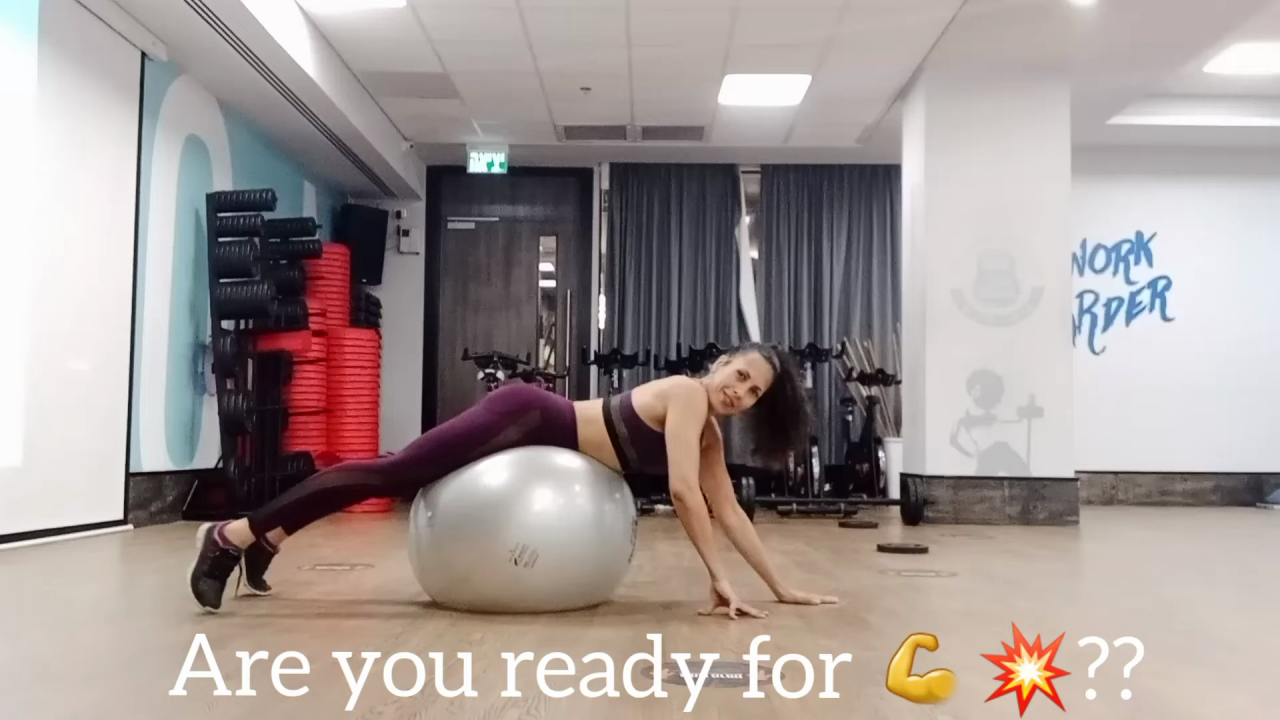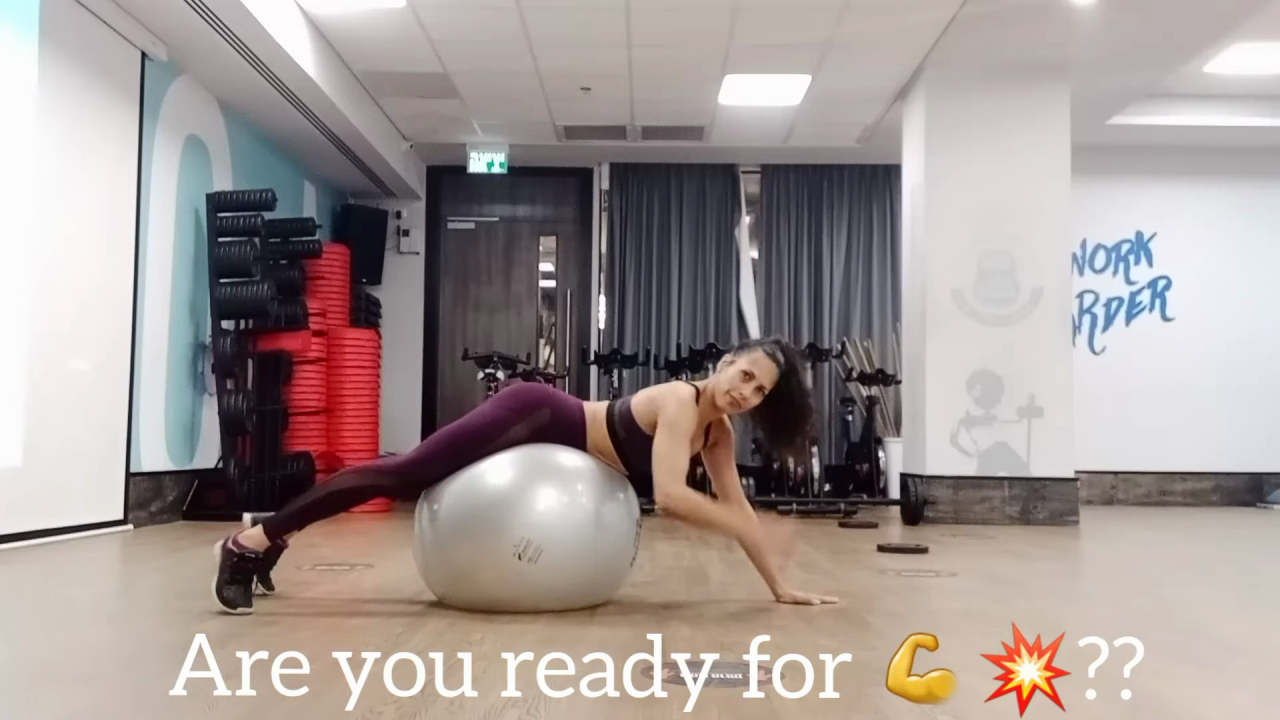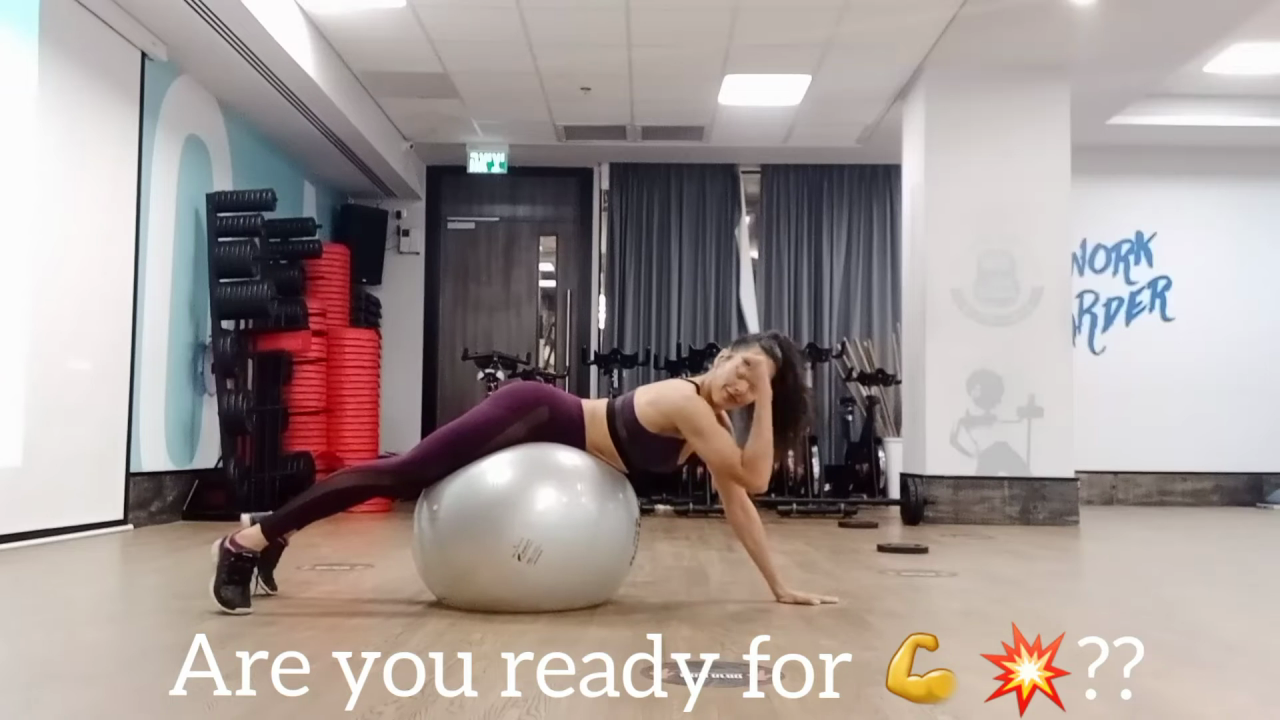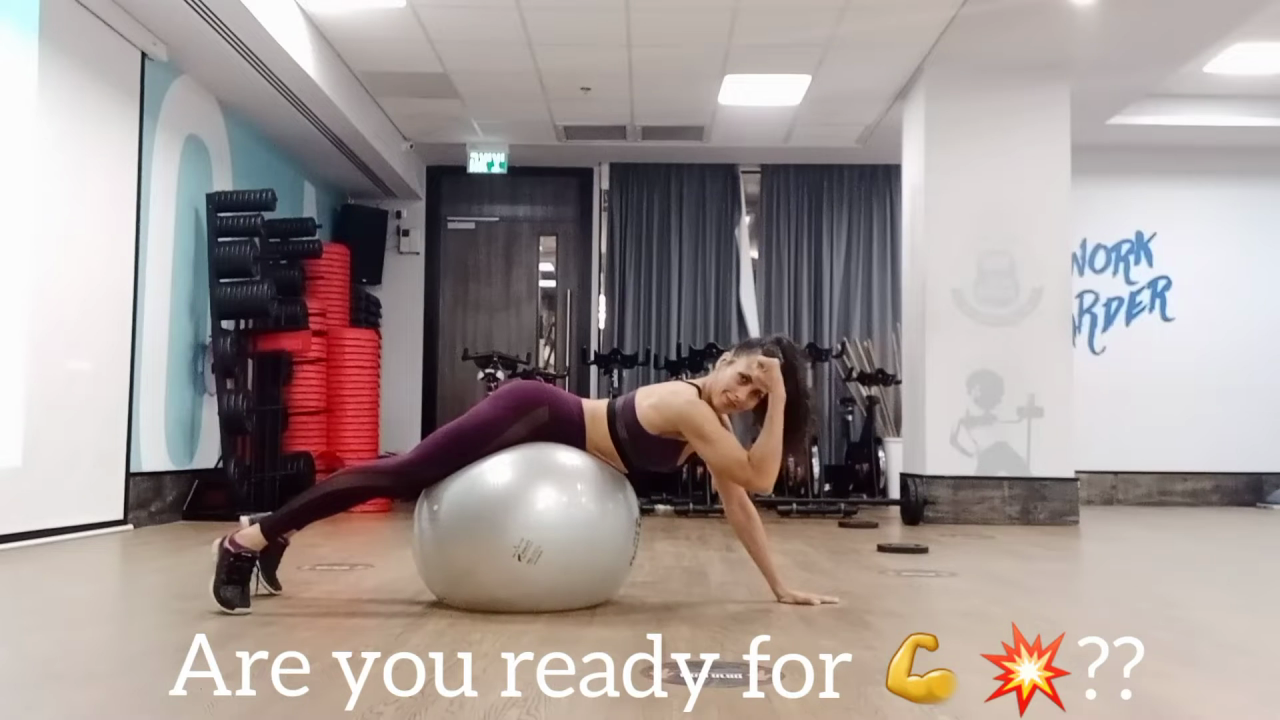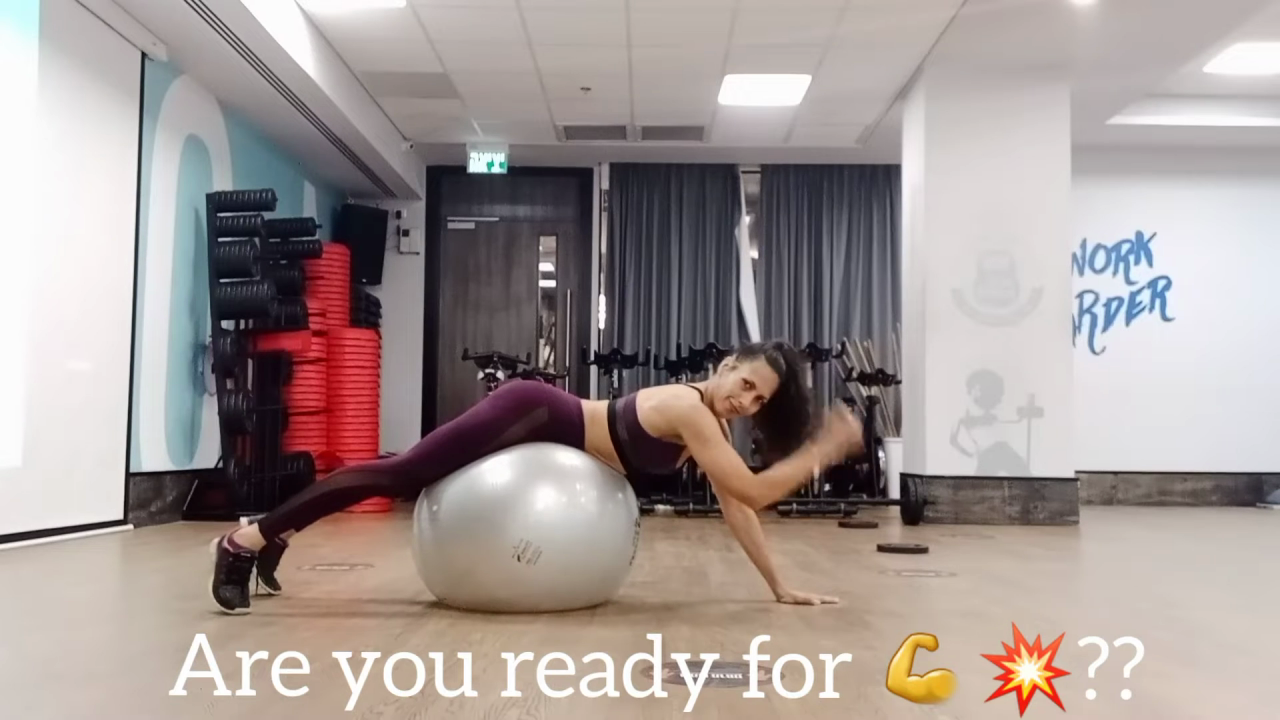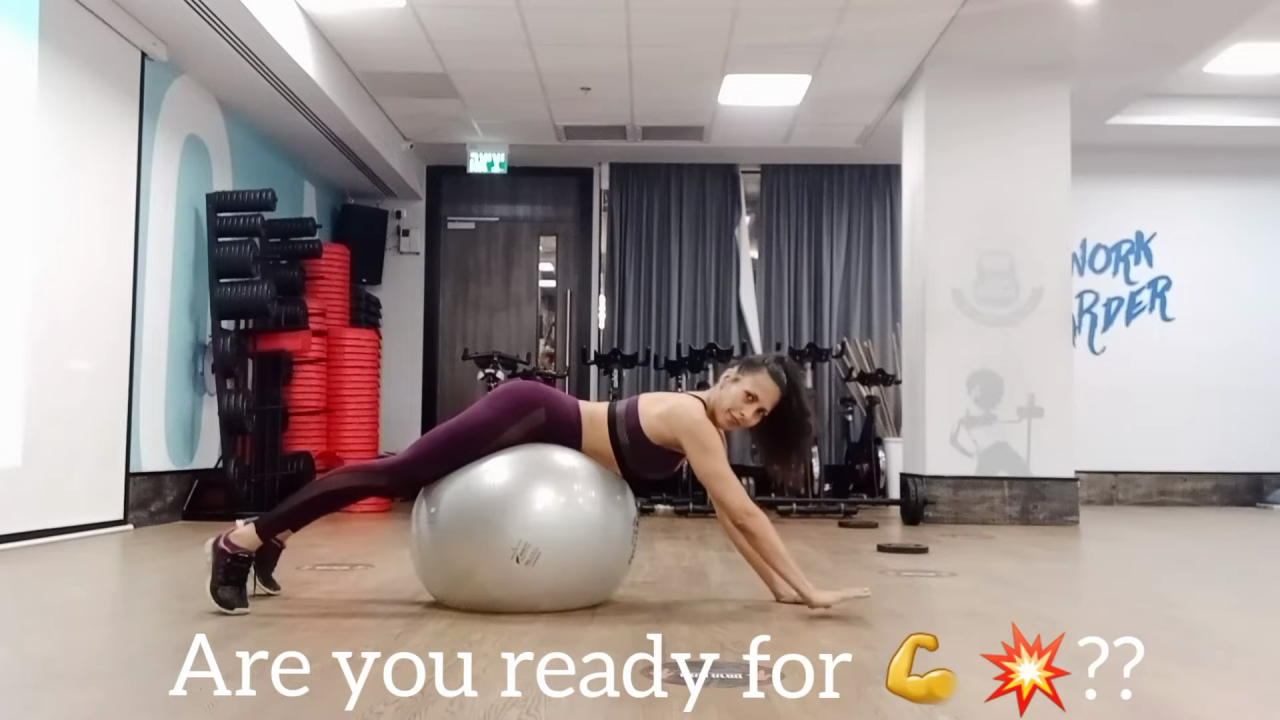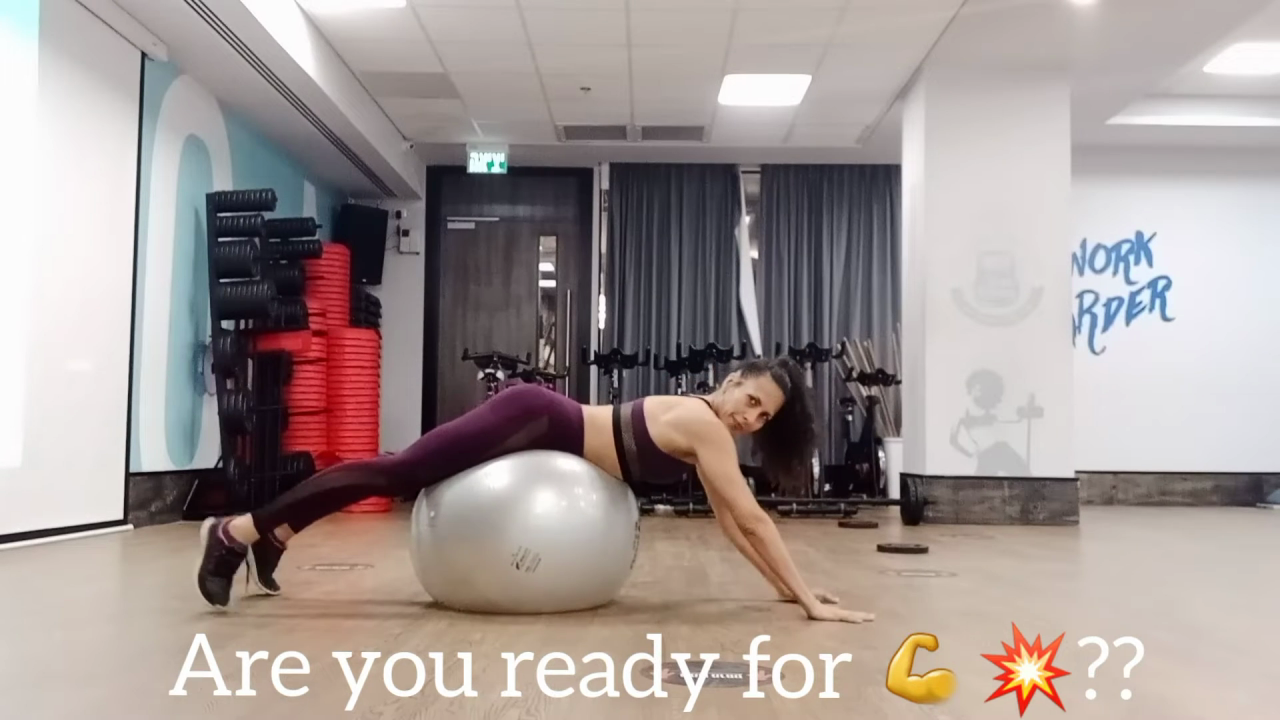
dt=0.4s
person 1, frame 1
left shoulder: (709, 432)
right shoulder: (686, 394)
left elbow: (727, 511)
right elbow: (682, 492)
left wrist: (781, 587)
right wrist: (719, 580)
left hip: (539, 442)
right hip: (525, 419)
left knee: (402, 478)
right knee: (389, 475)
left ankle: (268, 537)
right ankle: (232, 534)
person 1, frame 2
left shoulder: (717, 429)
right shoulder: (682, 402)
left elbow: (734, 502)
right elbow: (670, 496)
left wrist: (780, 586)
right wrist: (755, 533)
left hip: (548, 436)
right hip: (532, 418)
left knee: (414, 479)
right knee: (399, 476)
left ankle: (271, 534)
right ankle: (252, 540)
person 1, frame 3
left shoulder: (713, 417)
right shoulder: (687, 402)
left elbow: (737, 503)
right elbow: (752, 479)
left wrist: (780, 587)
right wrist: (765, 401)
left hip: (547, 431)
right hip: (532, 416)
left knee: (412, 478)
right knee: (400, 476)
left ankle: (273, 531)
right ankle: (249, 541)
person 1, frame 4
left shoulder: (711, 419)
right shoulder: (688, 406)
left elbow: (737, 501)
right elbow: (759, 478)
left wrist: (781, 586)
right wrist: (781, 400)
left hip: (544, 428)
right hip: (532, 416)
left knee: (411, 477)
right knee: (398, 476)
left ankle: (273, 532)
right ankle: (248, 540)
person 1, frame 5
left shoulder: (713, 421)
right shoulder: (691, 409)
left elbow: (736, 507)
right elbow: (757, 492)
left wrist: (781, 587)
right wrist: (828, 448)
left hip: (545, 429)
right hip: (531, 417)
left knee: (411, 475)
right knee: (400, 474)
left ankle: (275, 534)
right ankle: (248, 538)
person 1, frame 6
left shoulder: (708, 426)
right shoulder: (692, 420)
left elbow: (730, 520)
right elbow: (745, 514)
left wrist: (778, 589)
right wrist: (810, 589)
left hip: (540, 429)
right hip: (529, 417)
left knee: (408, 476)
right knee: (397, 474)
left ankle: (270, 537)
right ankle: (242, 539)
person 1, frame 7
left shoulder: (712, 431)
right shoulder: (703, 423)
left elbow: (730, 522)
right elbow: (751, 519)
left wrist: (783, 584)
right wrist: (808, 601)
left hip: (545, 429)
right hip: (533, 423)
left knee: (407, 473)
right knee: (397, 473)
left ankle: (275, 534)
right ankle: (237, 530)
